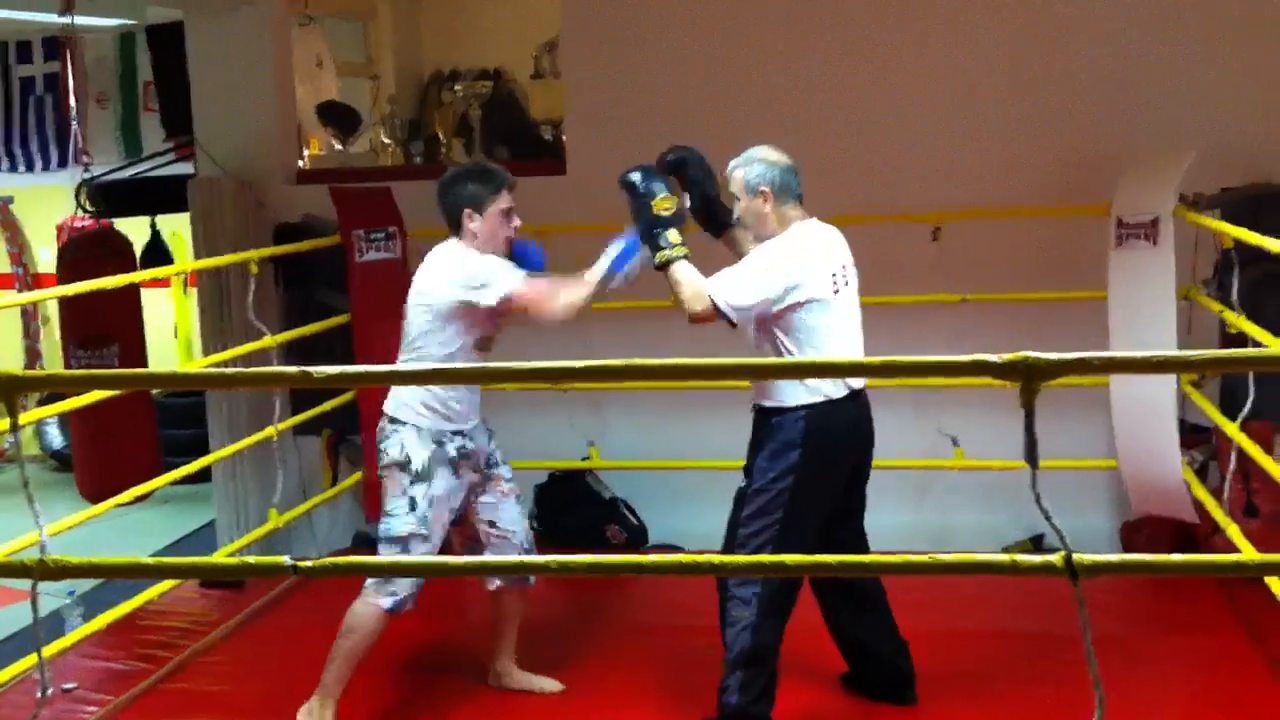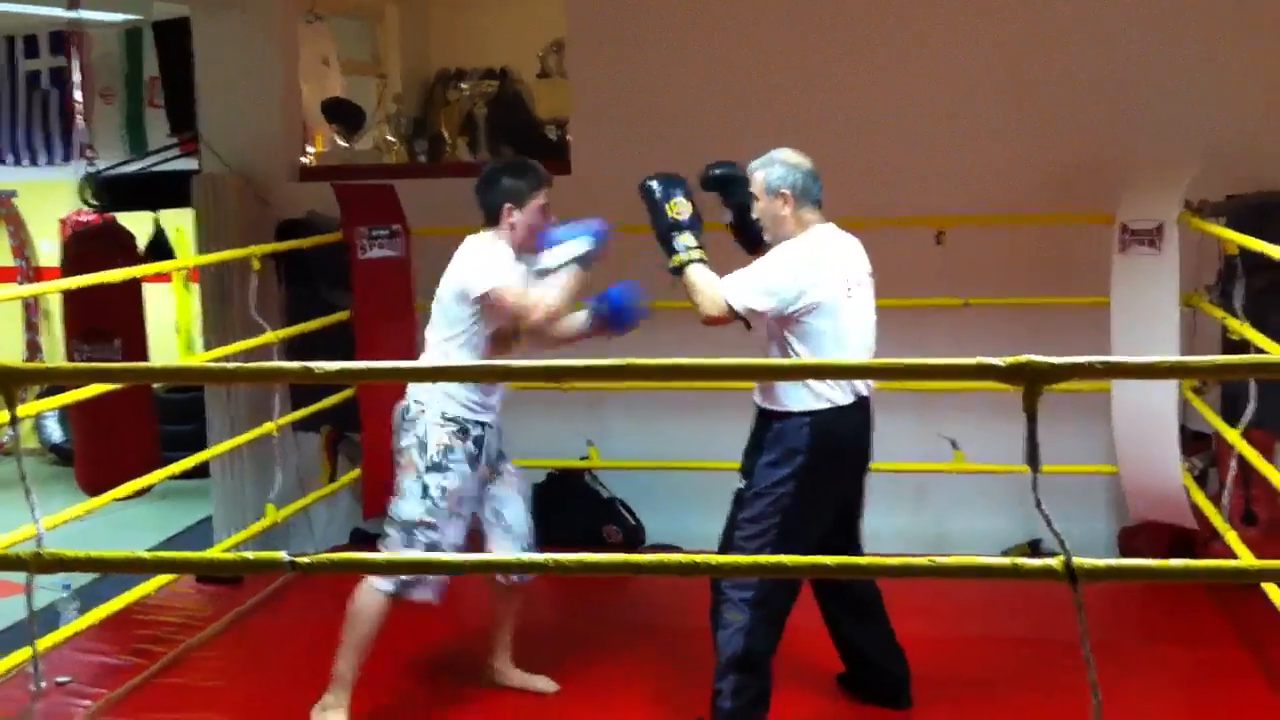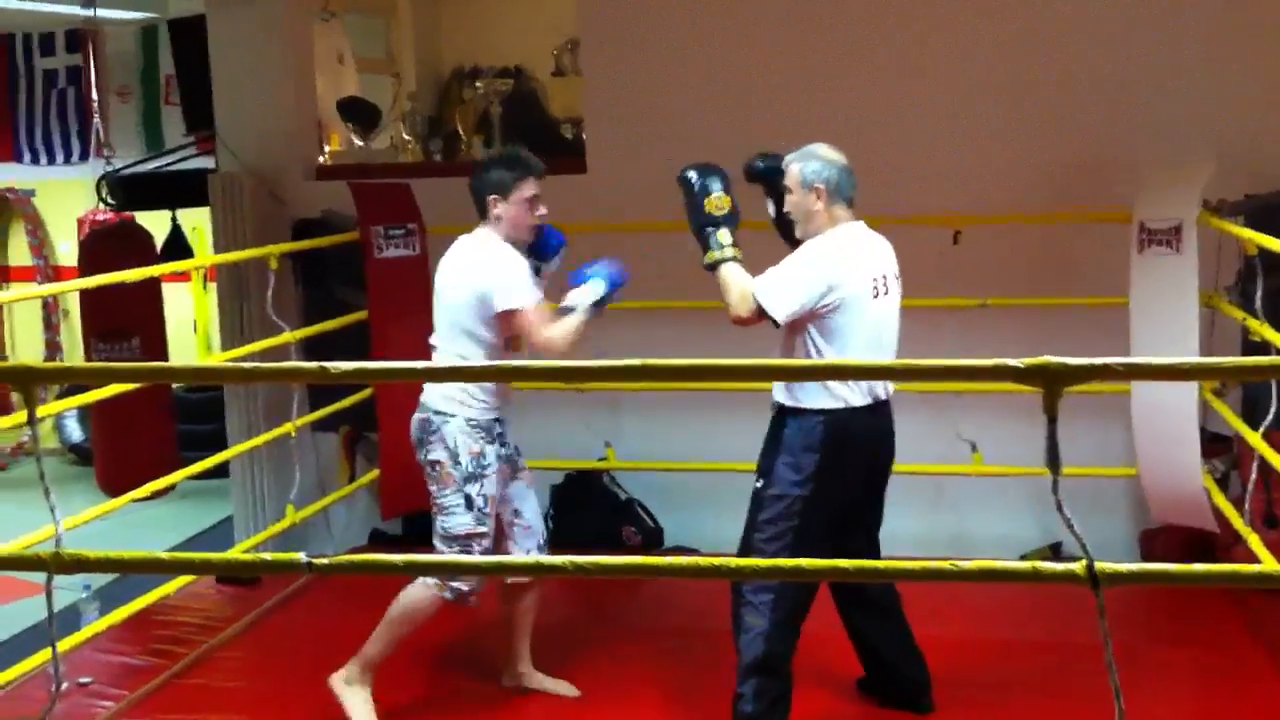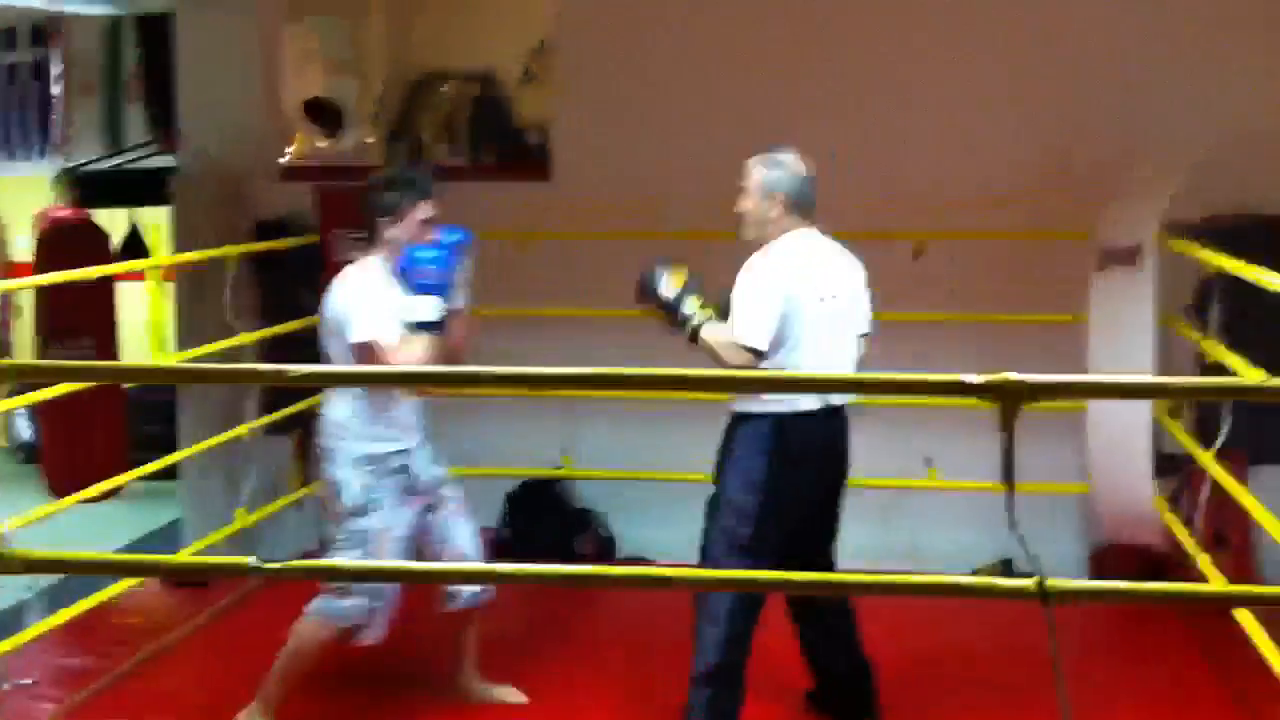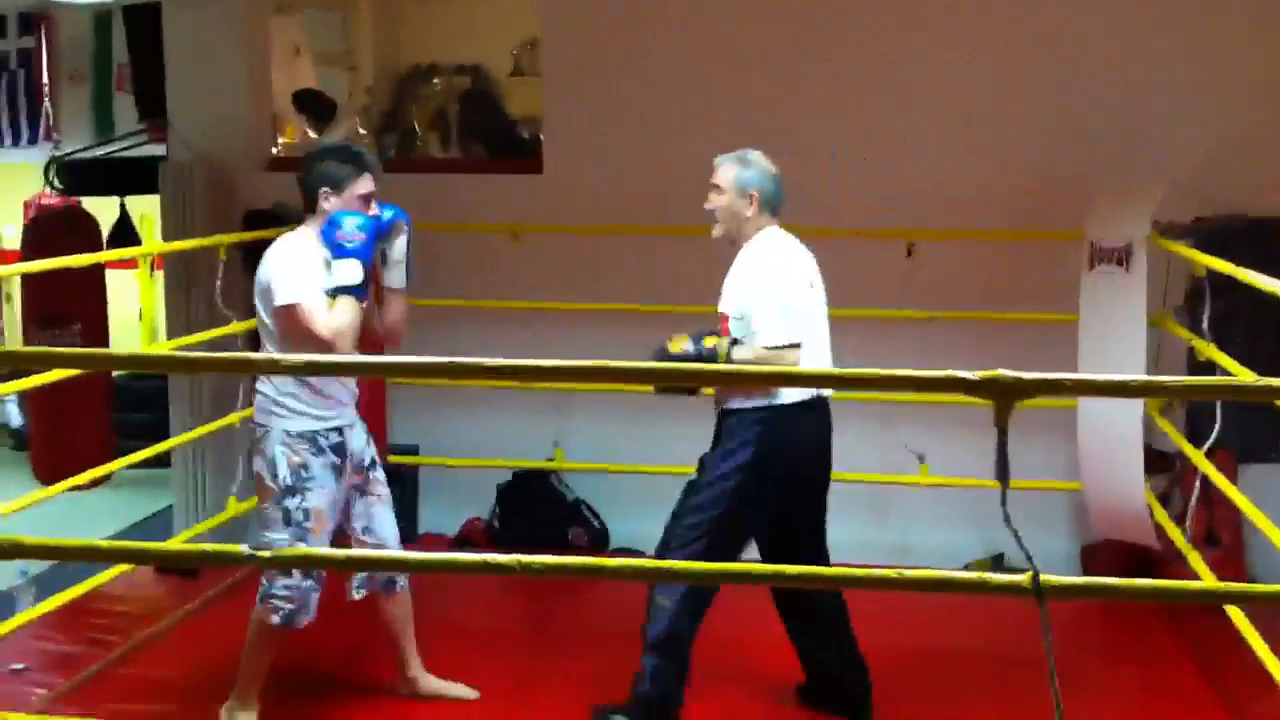
dt=0.3s
person 1, frame 1
left shoulder: (788, 256)
right shoulder: (824, 238)
left elbow: (699, 304)
right elbow: (758, 271)
left wrist: (662, 232)
right wrist: (712, 212)
left hip: (801, 429)
right hip: (844, 417)
left knee: (752, 567)
right knee: (840, 551)
right ankle: (886, 672)
person 1, frame 2
left shoulder: (802, 260)
right shoulder: (842, 247)
left elbow: (715, 306)
left wrist: (680, 237)
right wrist: (746, 225)
left hip: (803, 434)
right hip: (844, 424)
left knee: (748, 572)
right knee: (836, 557)
person 1, frame 3
left shoulder: (824, 256)
right shoulder: (874, 246)
left elbow: (745, 307)
left wrist: (716, 229)
right wrist: (785, 219)
left hip: (819, 433)
right hip: (869, 425)
left knee: (768, 573)
right knee: (857, 557)
person 1, frame 4
left shoulder: (771, 265)
right shoulder: (843, 262)
left elbow: (739, 357)
left wrist: (686, 309)
left hip: (772, 435)
right hip: (826, 431)
left knee: (730, 575)
right knee: (811, 567)
person 1, frame 5
left shoulder: (761, 263)
right shoulder: (785, 252)
left elbow: (776, 358)
left wrist: (702, 353)
right wrist: (709, 349)
left hip: (764, 431)
right hip: (804, 425)
left knee: (688, 558)
right knee: (800, 562)
person 2, frame 1
left shoulder: (484, 266)
right shoulder: (458, 268)
right elbow: (555, 306)
right wrist: (612, 262)
left hip: (468, 432)
right hip: (418, 436)
left knee: (512, 542)
right knee: (398, 579)
left ankle: (504, 667)
person 2, frame 2
left shoulder: (521, 261)
right shoulder: (487, 261)
left elbow: (549, 330)
right elbow: (539, 315)
left wrist: (600, 318)
right wrist: (571, 260)
left hip: (479, 427)
right hip: (440, 426)
left knee: (513, 540)
left ankle: (501, 664)
person 2, frame 3
left shoulder: (470, 251)
right shoulder: (499, 263)
right elbow: (545, 345)
left wrist: (550, 273)
right wrist: (591, 294)
left hip: (482, 427)
right hip: (458, 428)
left knee: (528, 542)
right knee: (458, 572)
left ankle: (519, 667)
right ankle: (357, 673)
person 2, frame 4
left shoulder: (401, 279)
right shoulder: (358, 290)
left elbow: (449, 352)
right elbow: (407, 373)
left wrist: (453, 288)
right wrist: (429, 301)
left hip: (406, 452)
right hip: (364, 459)
left knee: (466, 563)
right knee: (354, 600)
person 2, frame 5
left shoulder: (340, 251)
right shoulder: (288, 258)
left elbow: (390, 332)
right elbow: (334, 341)
left wrist: (393, 260)
right wrist: (351, 269)
left hip: (345, 428)
right hip: (296, 436)
left knee: (385, 551)
right knee: (291, 580)
left ankle: (414, 673)
